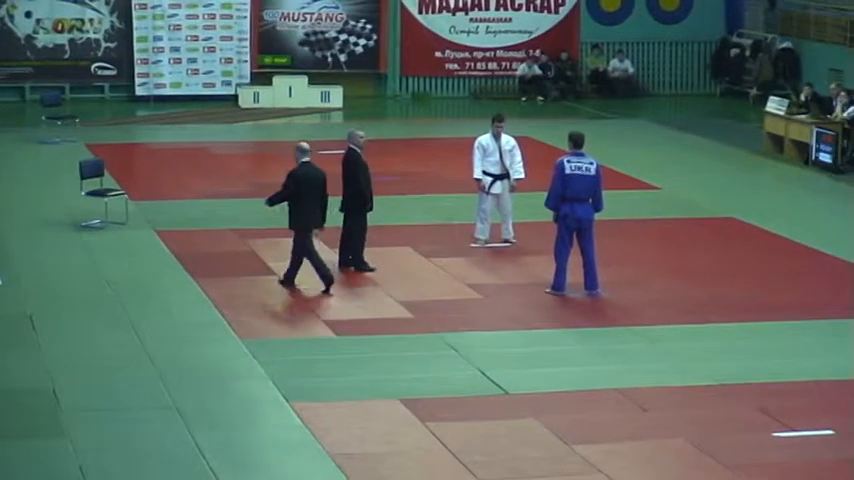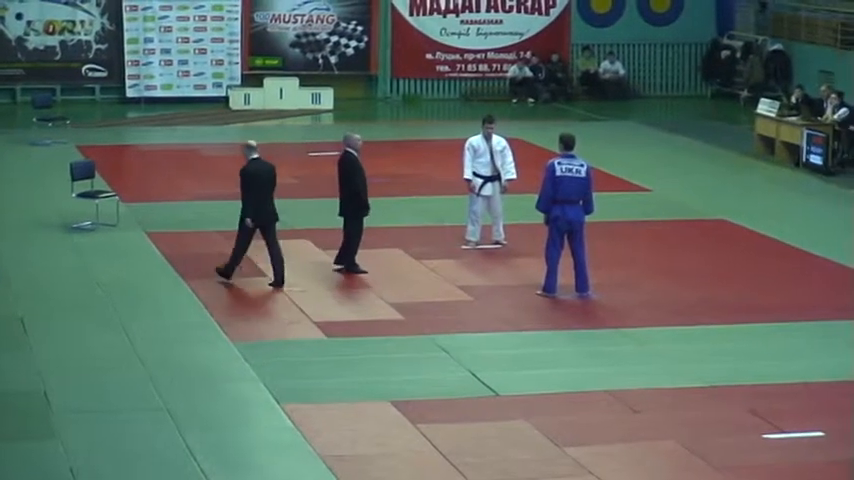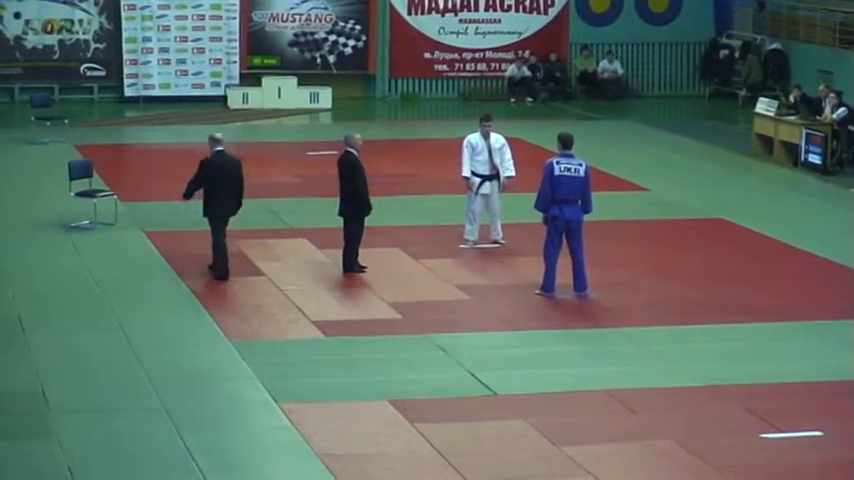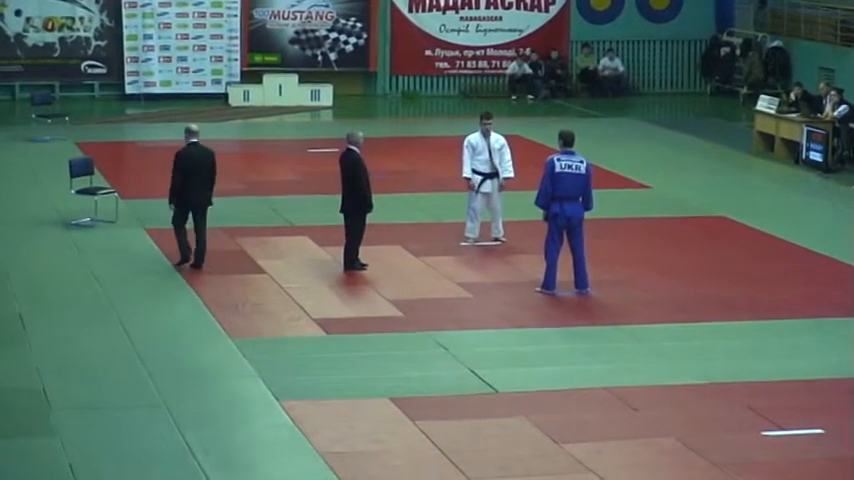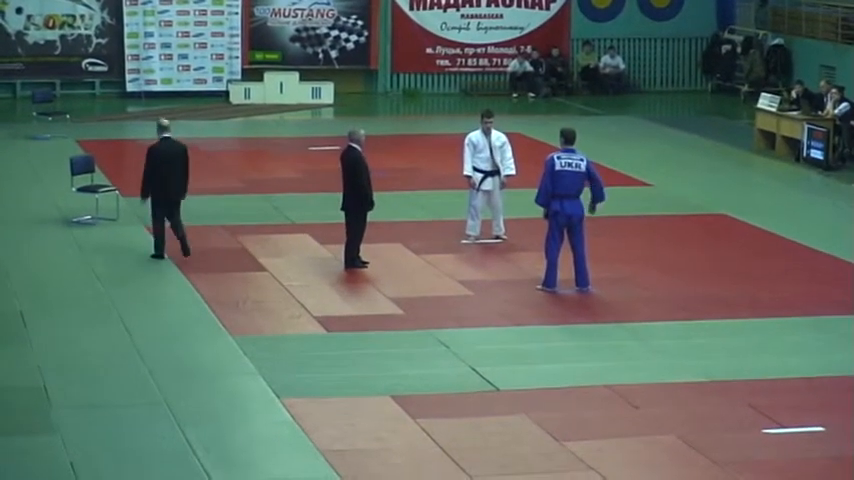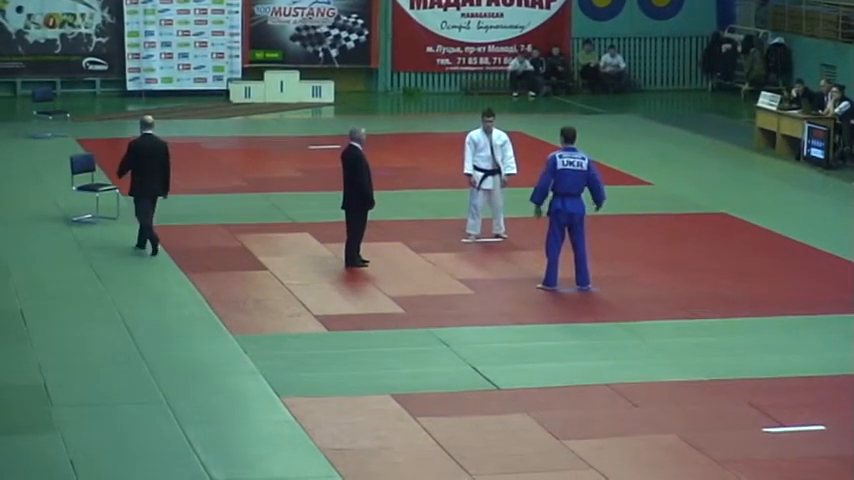
dt=0.4s
person 1, frame 1
left shoulder: (563, 163)
right shoulder: (593, 164)
left elbow: (556, 189)
right elbow: (597, 191)
left wrist: (554, 209)
right wrist: (595, 209)
left hip: (567, 210)
right hip: (586, 211)
left knee: (562, 249)
right knee: (588, 250)
left ankle: (559, 287)
right ankle: (592, 287)
person 1, frame 2
left shoulder: (553, 165)
right shoulder: (584, 166)
left elbow: (547, 191)
right elbow: (588, 193)
left wrist: (545, 212)
right wrist: (586, 212)
left hip: (558, 212)
right hip: (577, 213)
left knee: (553, 251)
right knee: (579, 252)
left ankle: (550, 289)
right ankle: (583, 289)
person 1, frame 3
left shoulder: (552, 164)
right shoulder: (583, 166)
left elbow: (545, 191)
right elbow: (586, 193)
left wrist: (544, 211)
right wrist: (584, 212)
left hip: (556, 212)
right hip: (575, 213)
left knee: (552, 251)
right knee: (577, 252)
left ankle: (548, 288)
right ankle: (581, 288)
person 1, frame 4
left shoulder: (553, 161)
right shoulder: (584, 163)
left elbow: (546, 187)
right elbow: (587, 190)
left wrist: (545, 208)
right wrist: (584, 209)
left hip: (557, 209)
right hip: (576, 210)
left knee: (553, 248)
right knee: (578, 249)
left ankle: (549, 286)
right ankle: (582, 286)
person 1, frame 5
left shoulder: (553, 159)
right shoulder: (584, 161)
left elbow: (546, 186)
right elbow: (597, 182)
left wrist: (545, 206)
right wrist: (595, 201)
left hip: (557, 206)
right hip: (576, 207)
left knee: (553, 246)
right knee: (578, 247)
left ankle: (550, 284)
right ankle: (583, 284)
person 1, frame 6
left shoulder: (555, 158)
right shoulder: (585, 159)
left elbow: (544, 183)
right elbow: (595, 183)
left wrist: (537, 204)
right wrist: (599, 201)
left hip: (559, 205)
right hip: (577, 205)
left knee: (554, 245)
right knee: (579, 245)
left ankle: (550, 282)
right ankle: (583, 282)
person 2, frame 1
left shoulder: (295, 173)
right shoulder: (320, 173)
left elbow: (284, 194)
right elbow: (324, 198)
left wrist: (270, 201)
right wrist: (322, 219)
left hip: (300, 218)
right hip: (313, 217)
left knee: (307, 250)
right knee: (299, 248)
left ankle: (327, 278)
right ankle: (289, 278)
person 2, frame 2
left shoulder: (246, 170)
right shoulder: (270, 167)
left elbow: (246, 195)
left wrist: (248, 216)
left hip: (252, 214)
right hip: (268, 213)
left knee: (241, 244)
right knee: (273, 245)
left ankle: (227, 272)
right ankle: (279, 278)
person 2, frame 3
left shoulder: (207, 163)
right shoulder: (235, 162)
left elbow: (196, 182)
right elbow: (240, 185)
left wrist: (187, 195)
right wrist: (238, 204)
left hip: (214, 207)
right hip: (229, 206)
left knee: (218, 237)
right knee: (219, 235)
left ankle: (223, 272)
right ankle: (216, 265)
person 2, frame 4
left shoulder: (181, 154)
right shoulder: (209, 153)
left elbow: (176, 179)
right elbow: (213, 175)
left wrist: (172, 200)
left hip: (185, 197)
right hip: (203, 197)
left knee: (178, 224)
right knee: (200, 229)
left ankle: (186, 254)
right ankle: (199, 261)
person 2, frame 5
left shoulder: (153, 150)
right shoulder: (181, 147)
left elbow: (148, 172)
right elbow: (186, 170)
left wrist: (144, 194)
right wrist: (184, 189)
left hip: (158, 192)
right hip: (176, 191)
left knee: (158, 221)
right knee: (175, 219)
left ankle: (159, 251)
right ankle: (184, 246)
person 2, frame 6
left shoulder: (134, 144)
right shoulder: (162, 144)
left elbow: (126, 164)
right elbow: (166, 168)
left wrist: (120, 174)
right wrist: (165, 188)
left hip: (139, 187)
right hip: (155, 186)
left knee: (142, 214)
right knee: (148, 214)
left ankle: (154, 239)
right ankle: (142, 241)
person 3, frame 1
left shoulder: (351, 154)
right shoulder: (353, 156)
right elbow: (358, 181)
left wrist: (365, 198)
right wrist: (366, 200)
left hip: (352, 200)
right hip: (356, 201)
left knee: (349, 230)
right knee: (358, 231)
left ankle: (344, 260)
right ankle: (358, 263)
person 3, frame 2
left shoulder: (345, 158)
right shoulder: (351, 160)
right elbow: (357, 186)
right wrist: (365, 204)
left hip: (348, 203)
right hip: (354, 204)
left knee: (351, 233)
right knee: (354, 234)
left ankle: (343, 260)
right ankle: (350, 265)
person 3, frame 3
left shoulder: (344, 158)
right shoulder: (353, 160)
right elbow: (358, 185)
right wrist: (367, 204)
left hip: (348, 202)
right hip: (355, 204)
left knee: (352, 234)
right knee: (354, 234)
left ankle: (352, 261)
right ankle: (349, 265)
person 3, frame 4
left shoulder: (346, 155)
right shoulder: (355, 158)
right elbow: (361, 183)
right wrist: (368, 202)
left hip: (350, 201)
right hip: (357, 202)
left knee: (353, 232)
right knee: (355, 232)
left ankle: (352, 259)
right ankle: (350, 262)
person 3, frame 5
left shoulder: (347, 153)
right shoulder: (356, 156)
right elbow: (362, 181)
right wrist: (369, 200)
left hip: (351, 198)
right hip: (358, 200)
left knee: (354, 230)
right knee: (356, 230)
left ankle: (354, 257)
right ankle: (351, 260)
person 3, frame 6
left shoulder: (347, 152)
right shoulder: (357, 155)
right elbow: (362, 180)
right wrist: (369, 199)
left hip: (351, 197)
right hip: (358, 199)
left knee: (355, 229)
right knee: (356, 229)
left ankle: (354, 255)
right ankle: (351, 259)
person 4, frame 1
left shoulder: (510, 141)
right shoulder: (482, 141)
left elbow: (516, 160)
right elbow: (477, 161)
left wrist: (515, 179)
right wrist: (479, 180)
left hip: (504, 180)
right hip: (488, 180)
left knee: (506, 210)
right knee: (484, 209)
left ankle: (508, 236)
right ankle: (481, 237)
person 4, frame 2
left shoulder: (501, 142)
right shoulder: (472, 142)
left elbow: (508, 161)
right elbow: (468, 162)
left wrist: (506, 179)
right wrist: (469, 181)
left hip: (495, 181)
right hip: (479, 181)
left knee: (497, 211)
right knee: (475, 211)
left ankle: (498, 237)
right ankle: (472, 238)
person 4, frame 3
left shoulder: (499, 139)
right shoulder: (471, 140)
left elbow: (506, 158)
right elbow: (466, 159)
left wrist: (505, 176)
right wrist: (467, 178)
left hip: (493, 180)
right hip: (477, 180)
left knee: (495, 210)
right knee: (473, 210)
left ankle: (496, 237)
right ankle: (470, 238)
person 4, frame 4
left shoulder: (499, 140)
right shoulder: (471, 140)
left elbow: (506, 159)
right elbow: (467, 160)
left wrist: (504, 178)
right wrist: (468, 179)
left hip: (494, 179)
right hip: (478, 179)
left knee: (496, 208)
right knee: (474, 208)
left ankle: (498, 235)
right ankle: (471, 235)
person 4, frame 5
left shoulder: (501, 137)
right shoulder: (472, 137)
left elbow: (507, 157)
right elbow: (468, 158)
left wrist: (505, 175)
right wrist: (469, 176)
left hip: (495, 176)
right hip: (478, 176)
left knee: (497, 206)
right knee: (475, 205)
left ankle: (498, 232)
right ankle: (472, 233)
person 4, frame 6
left shoulder: (502, 136)
right shoulder: (473, 136)
left elbow: (508, 156)
right elbow: (468, 156)
left wrist: (506, 174)
right wrist: (470, 175)
left hip: (496, 175)
right hip: (479, 175)
left knee: (497, 205)
right knee: (475, 204)
left ankle: (499, 231)
right ankle: (472, 232)
